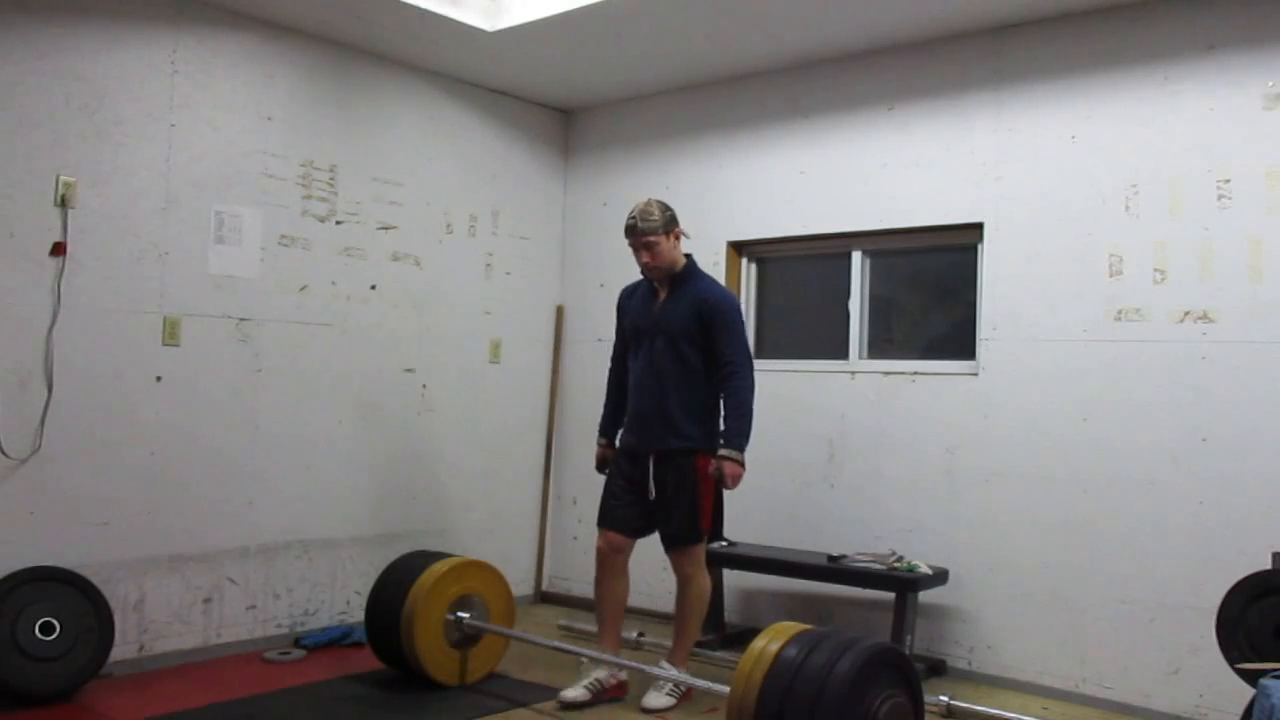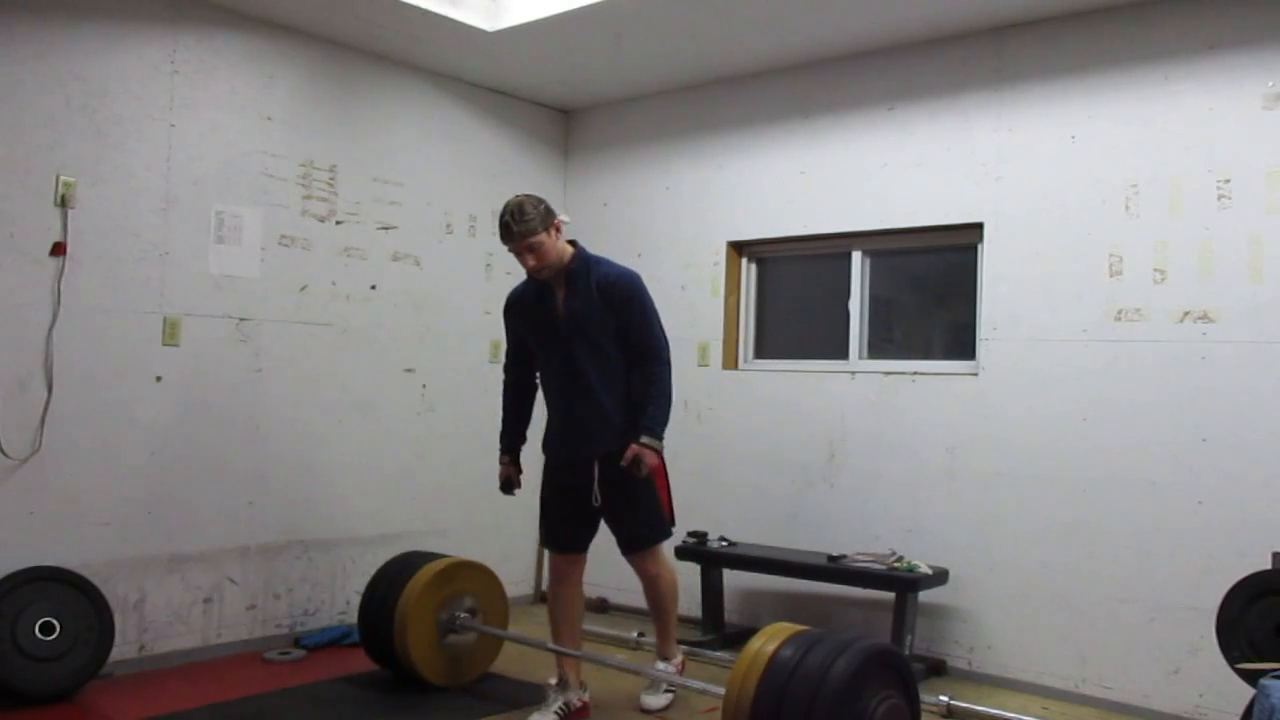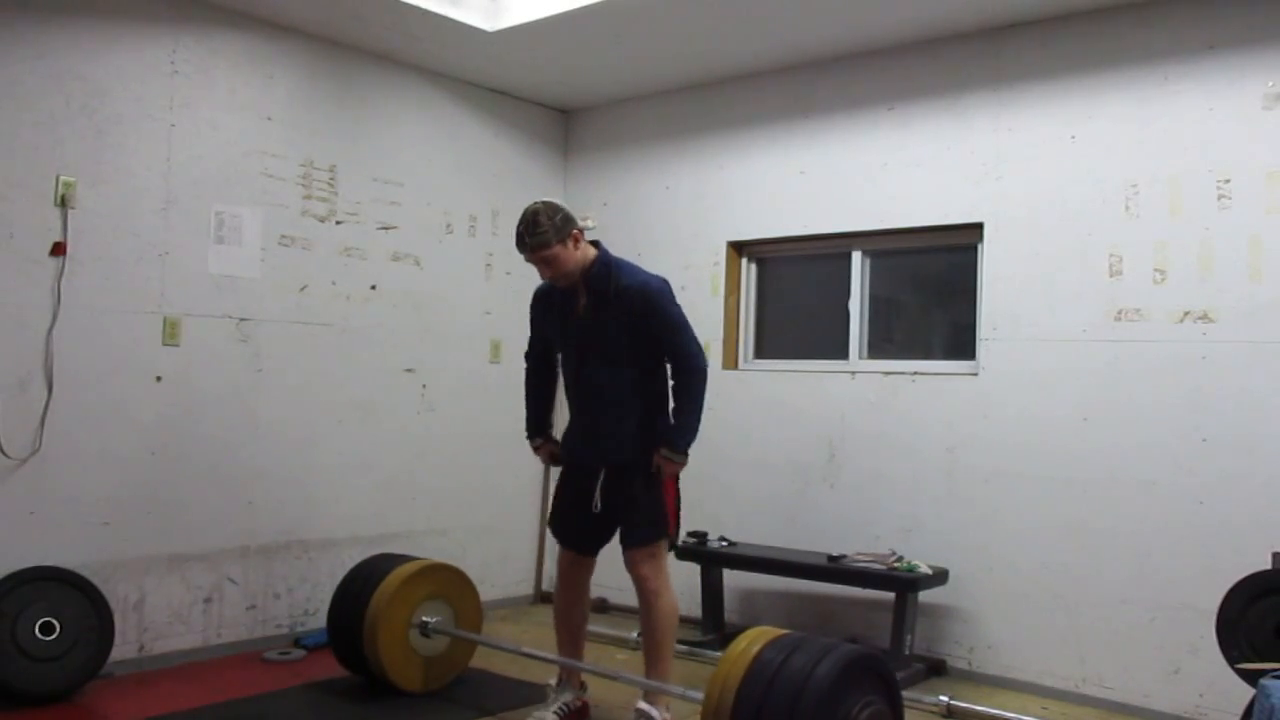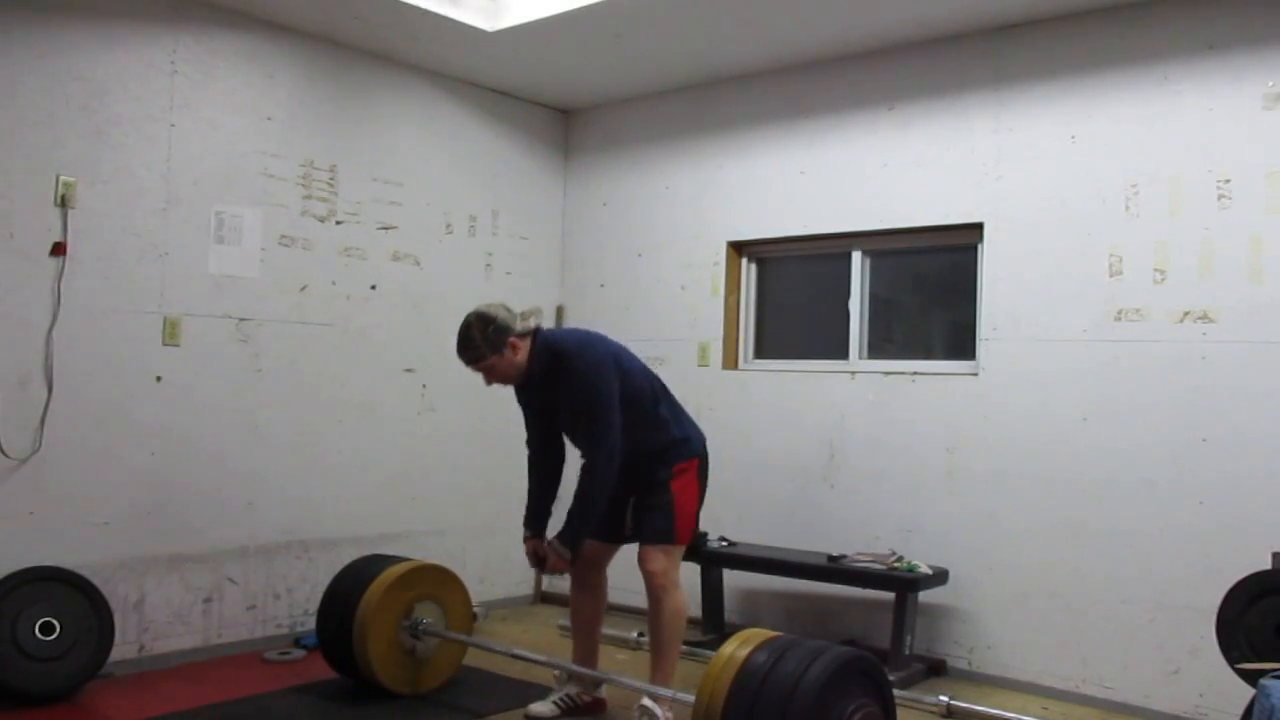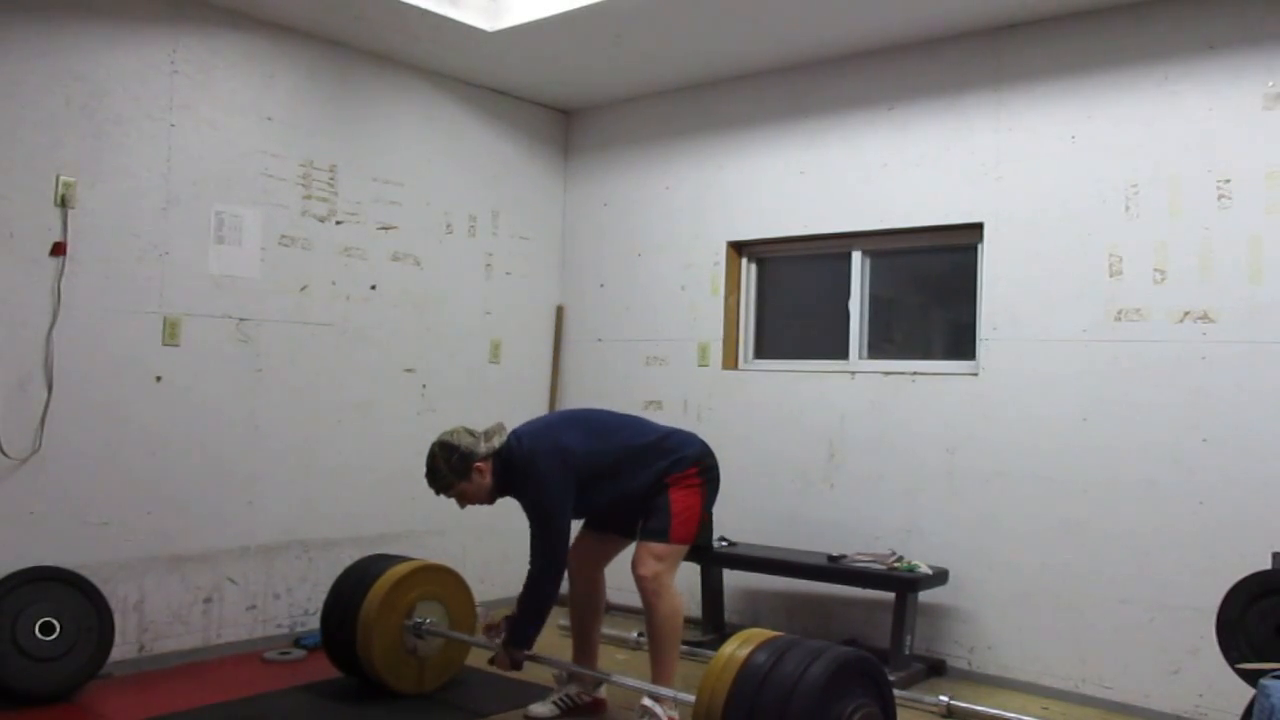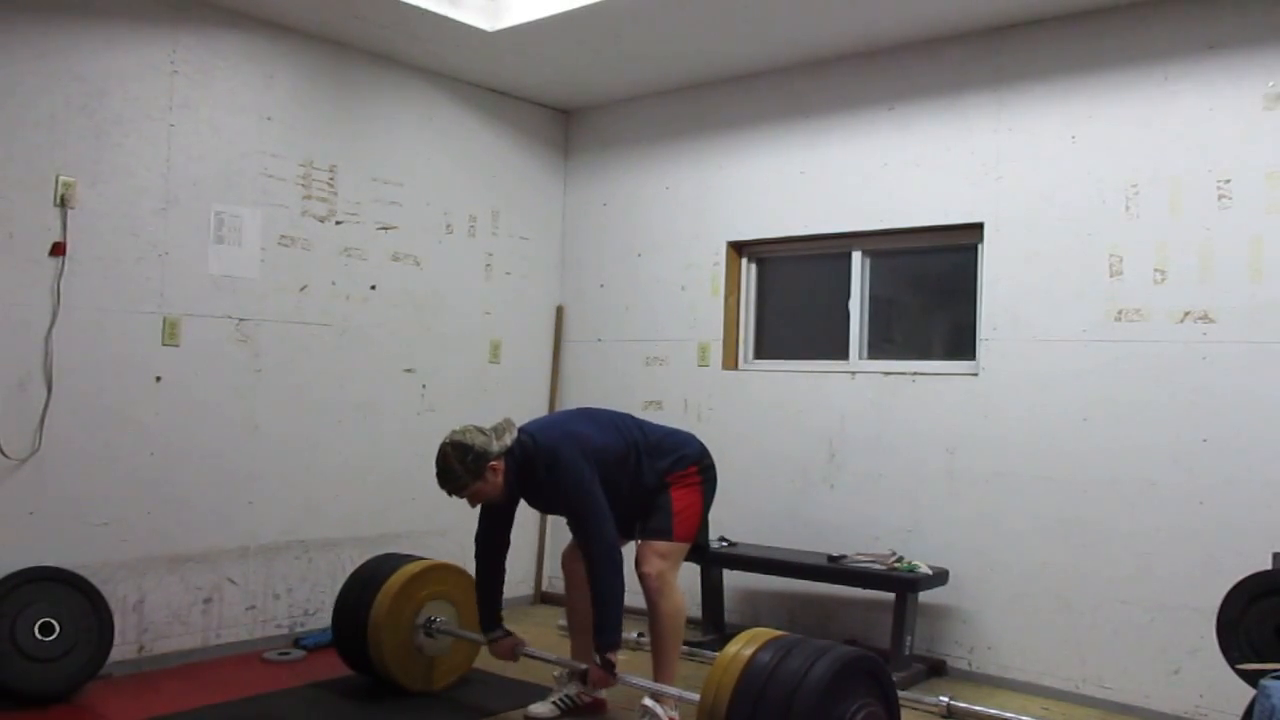
dt=0.7s
person 1, frame 1
left shoulder: (713, 299)
right shoulder: (631, 298)
left elbow: (737, 377)
left wrist: (731, 449)
right wrist: (607, 434)
left hip: (688, 453)
right hip: (636, 447)
left knee: (688, 561)
right knee: (609, 547)
left ankle: (677, 671)
right ankle: (606, 667)
person 1, frame 2
left shoulder: (617, 284)
right shoulder: (521, 302)
left elbow: (654, 362)
right elbow: (519, 379)
left wrist: (649, 436)
right wrist: (509, 450)
left hip: (625, 449)
right hip: (565, 454)
left knee: (648, 558)
right knee: (563, 566)
left ankle: (668, 661)
person 1, frame 3
left shoulder: (640, 290)
right shoulder: (547, 299)
left elbow: (691, 366)
right elbow: (539, 365)
left wrist: (675, 447)
right wrist: (538, 428)
left hip: (642, 456)
right hip: (584, 452)
left knee: (647, 569)
right knee: (570, 566)
person 1, frame 4
left shoulder: (583, 360)
right shoulder: (530, 375)
left elbow: (601, 456)
right elbow: (544, 451)
left wrist: (568, 539)
right wrist: (534, 528)
left hip: (674, 456)
right hip: (617, 467)
left knee: (657, 567)
right knee: (585, 562)
right ankle: (583, 686)
person 1, frame 5
left shoulder: (539, 467)
right shoulder: (515, 461)
left elbow: (550, 563)
right elbow: (547, 554)
left wrist: (515, 644)
right wrist: (518, 618)
left hip: (682, 470)
right hip: (637, 479)
left knee: (650, 572)
right knee: (582, 561)
right ankle: (585, 686)
person 1, frame 6
left shoulder: (559, 462)
right shoulder: (510, 462)
left elbow: (604, 553)
right elbow: (490, 546)
left wrist: (606, 651)
right wrist: (493, 630)
left hip: (680, 471)
right hip: (633, 482)
left knee: (653, 571)
right knee: (575, 562)
right ankle: (583, 687)
